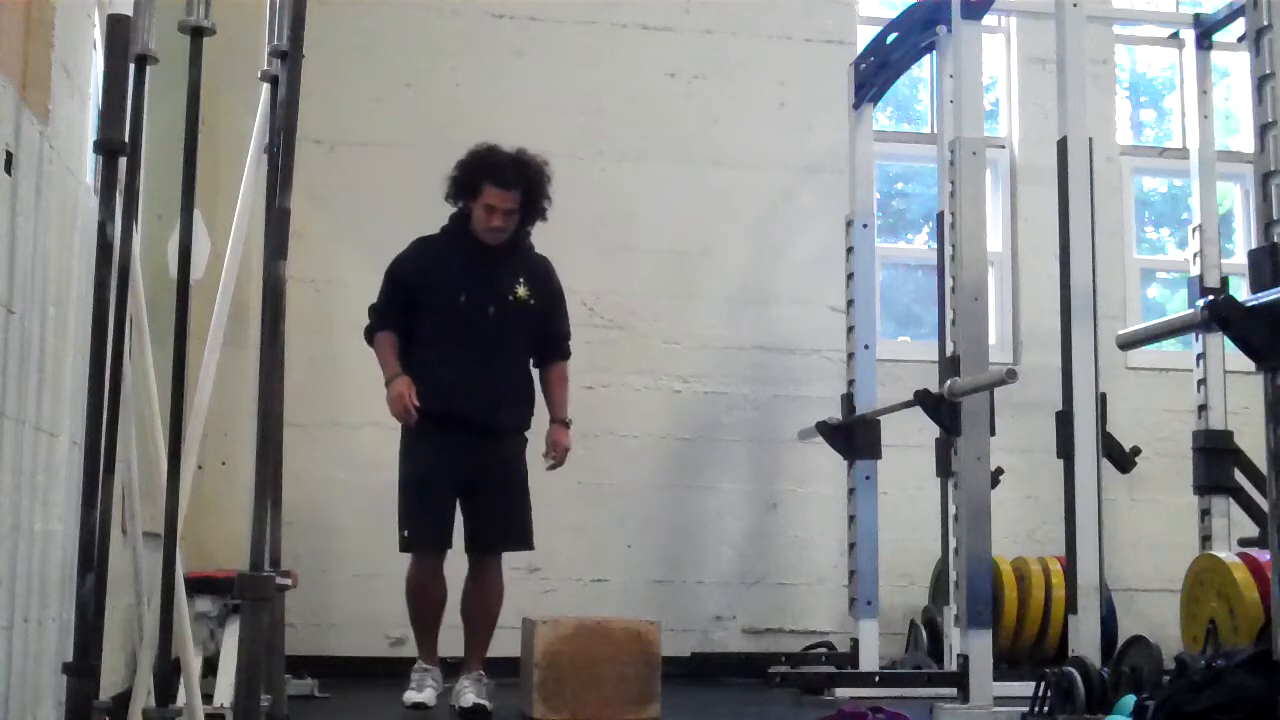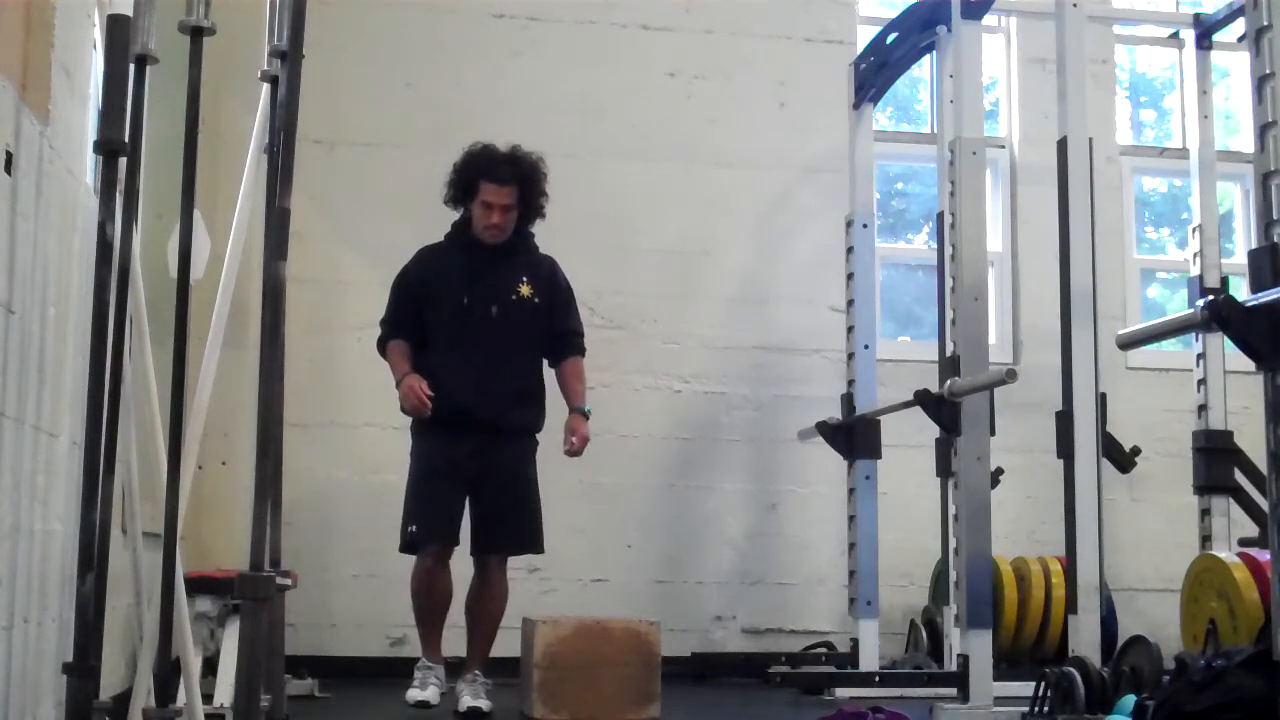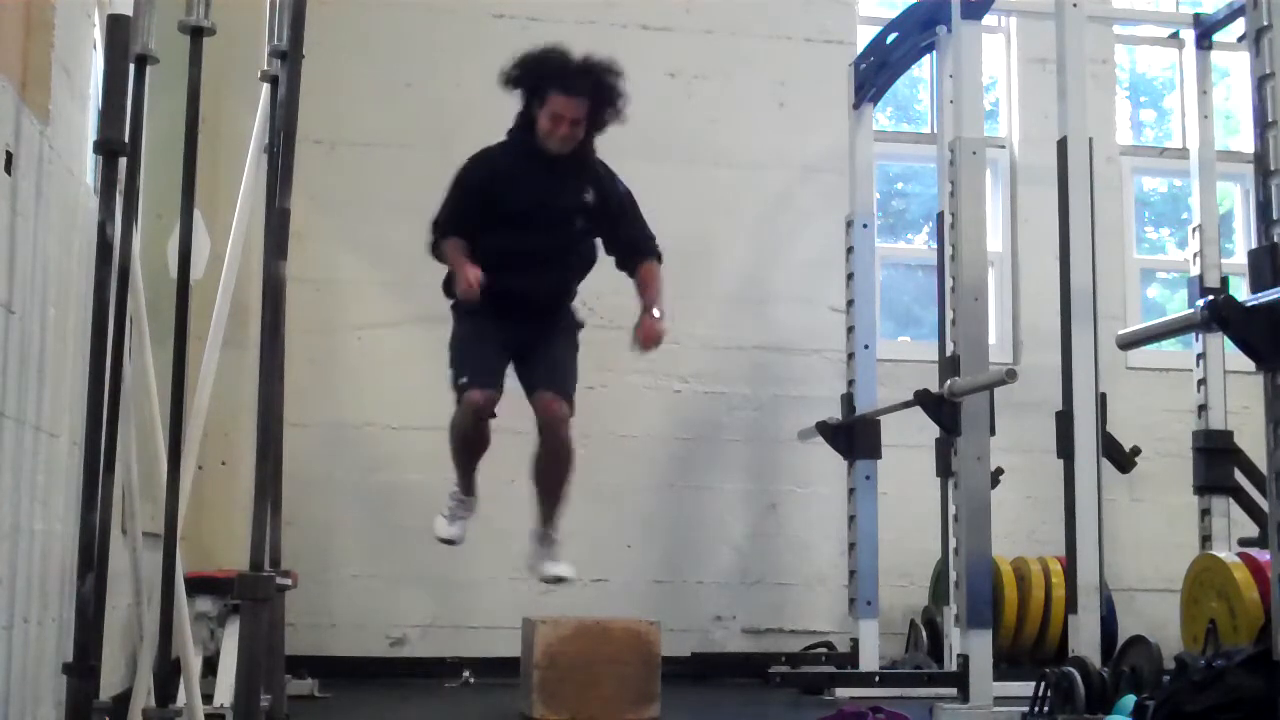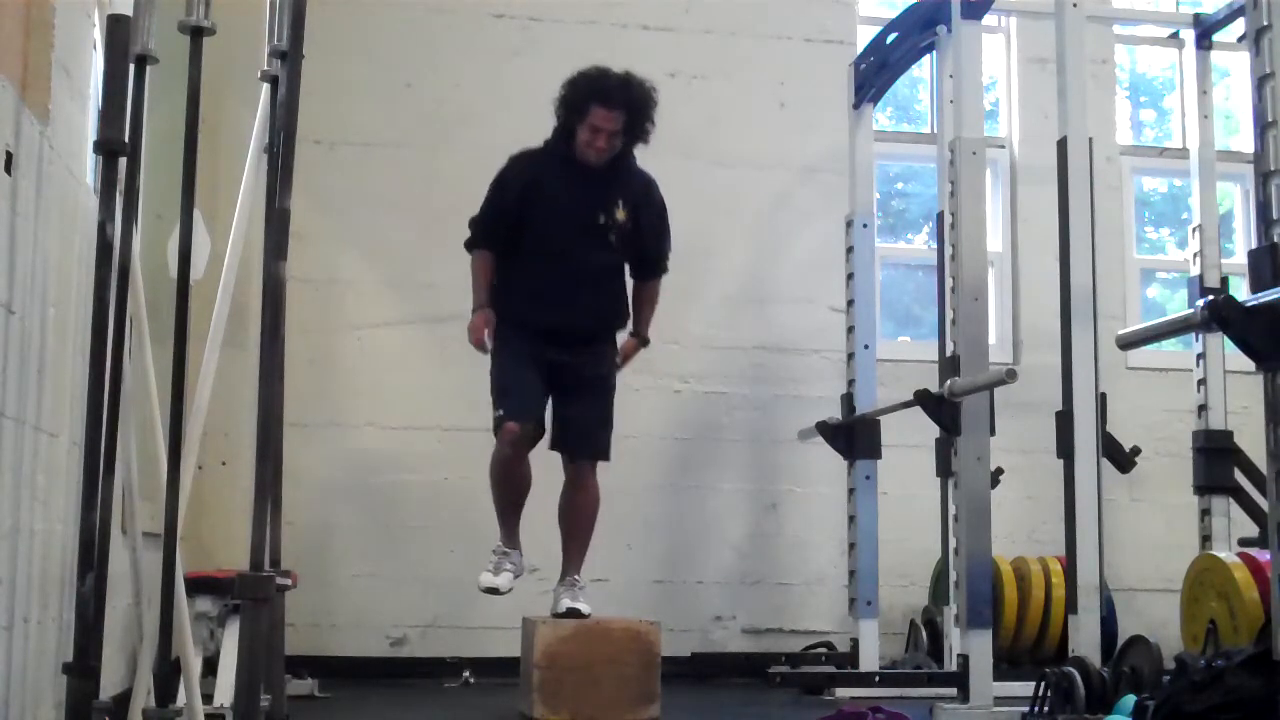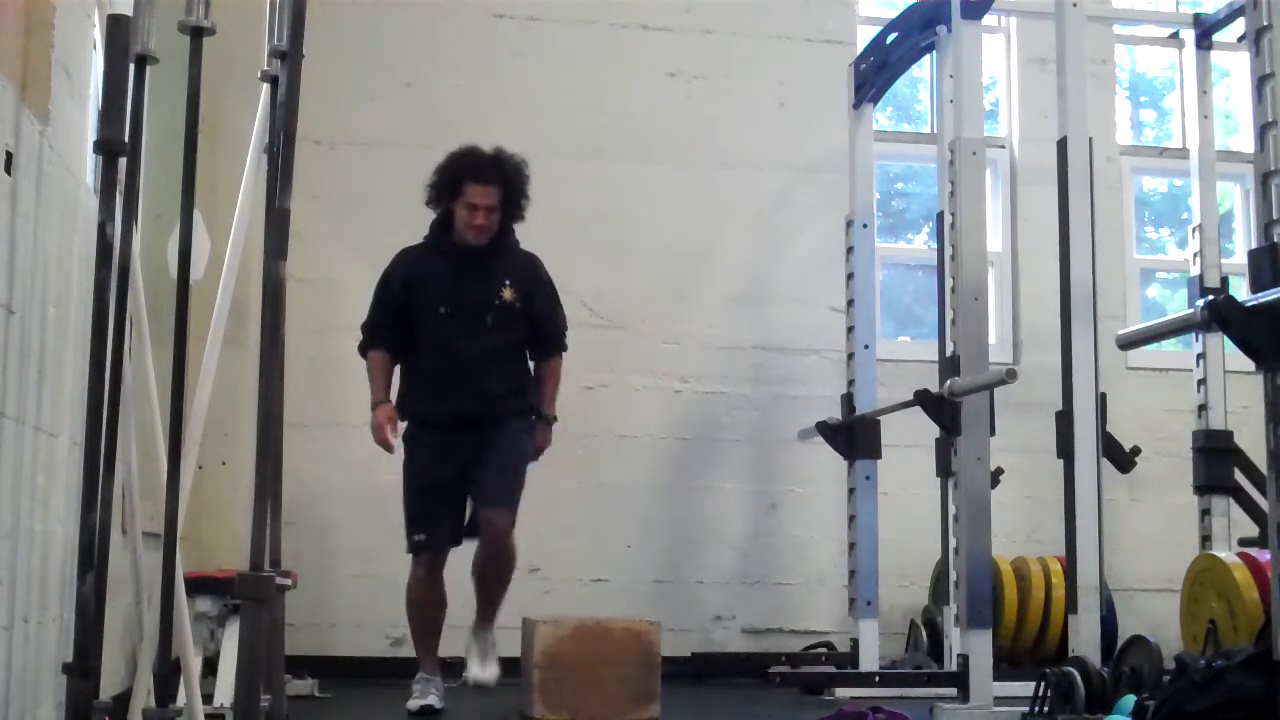
dt=1s
person 1, frame 1
left shoulder: (536, 273)
right shoulder: (424, 257)
left elbow: (553, 353)
right elbow: (384, 323)
left wrist: (560, 420)
right wrist: (395, 375)
left hip: (500, 438)
right hip: (430, 431)
left knee: (488, 558)
right knee: (426, 552)
right ankle: (426, 665)
person 1, frame 2
left shoulder: (542, 273)
right shoulder: (430, 265)
left elbow: (567, 347)
right elbow: (395, 332)
left wrist: (578, 410)
right wrist: (405, 375)
left hip: (510, 440)
right hip: (440, 434)
left knee: (492, 560)
right knee: (432, 551)
right ankle: (430, 663)
person 1, frame 3
left shoulder: (599, 181)
right shoulder: (492, 165)
left elbow: (638, 248)
right elbow: (447, 233)
left wrist: (651, 310)
right wrist: (462, 266)
left hip: (550, 320)
right hip: (485, 312)
left knee: (555, 418)
right knee: (476, 402)
left ankle: (546, 538)
right ankle: (464, 493)
person 1, frame 4
left shoulder: (639, 190)
right shoulder: (527, 171)
left elbow: (650, 268)
right elbow: (485, 240)
left wrist: (638, 333)
right wrist: (482, 305)
left hip: (591, 346)
right hip: (522, 334)
left knee: (582, 464)
right knee: (514, 433)
left ankle: (570, 583)
right ankle: (508, 547)
person 1, frame 5
left shoulder: (525, 270)
right shoulder: (412, 266)
left elbow: (550, 348)
right elbow: (379, 340)
left wrist: (545, 417)
right wrist: (382, 400)
left hip: (504, 421)
right hip: (431, 428)
left knee: (497, 527)
right knee: (428, 557)
left ankle: (484, 635)
right ankle: (428, 673)
